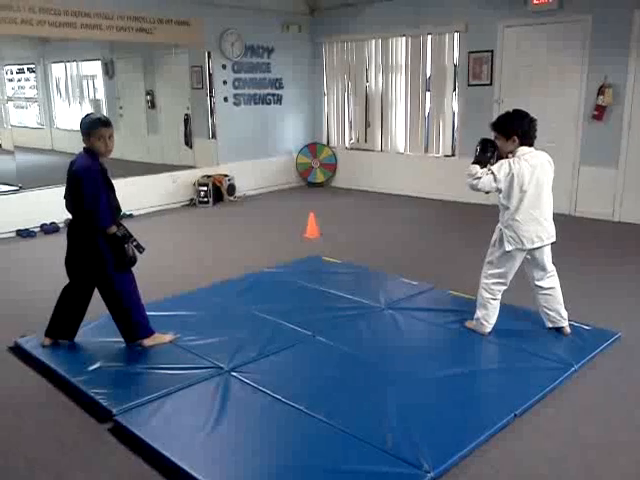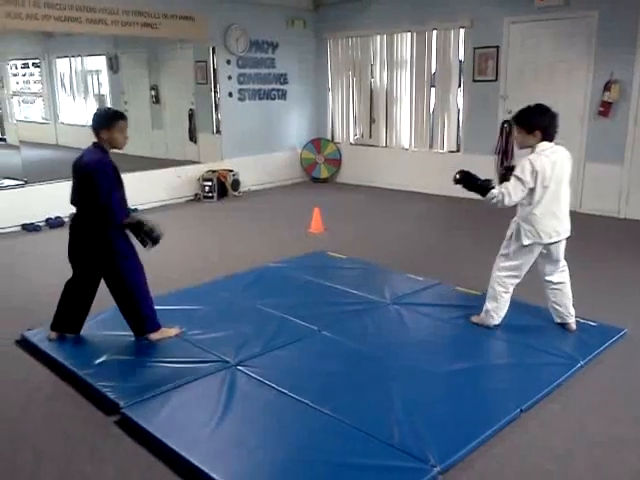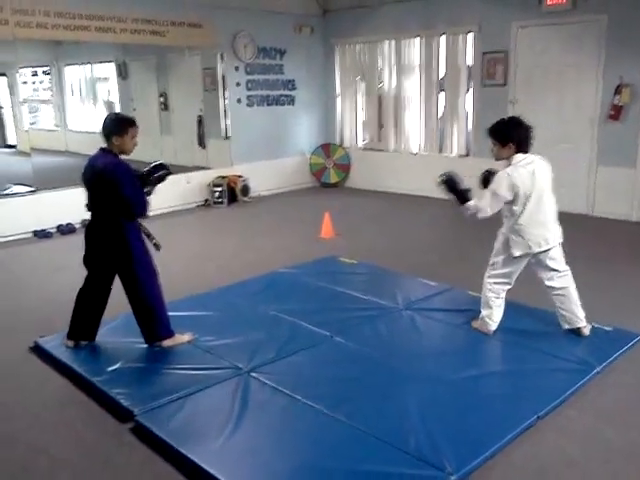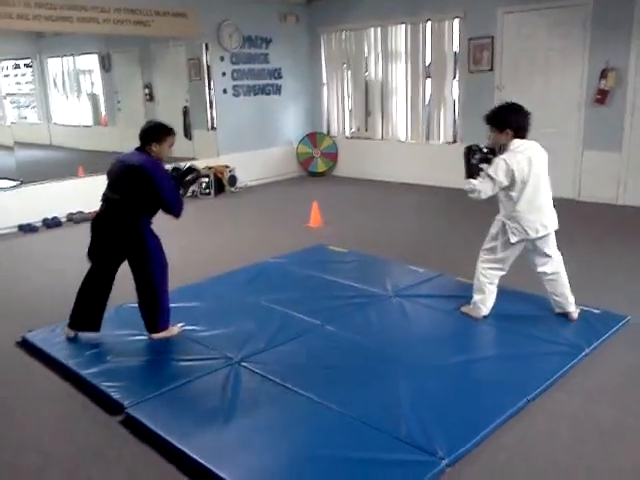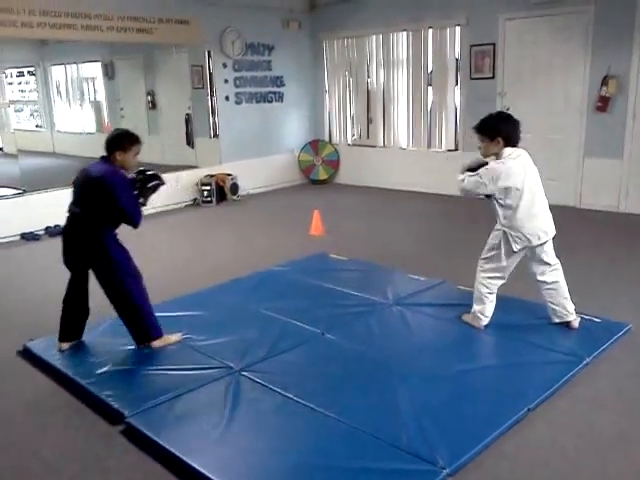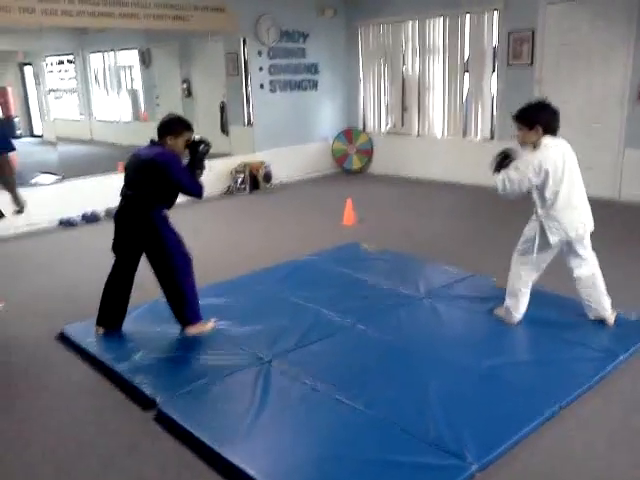
dt=0.7s
person 1, frame 1
left shoulder: (80, 163)
right shoulder: (90, 169)
right elbow: (99, 212)
right wrist: (116, 236)
left hip: (81, 235)
right hip: (95, 238)
left knee: (80, 285)
right knee: (120, 284)
left ankle: (54, 334)
right ankle: (143, 334)
person 1, frame 2
left shoulder: (85, 158)
right shoulder: (102, 164)
right elbow: (112, 208)
left wrist: (125, 218)
right wrist: (132, 221)
left hip: (83, 229)
right hip: (103, 232)
left knee: (83, 278)
right knee: (130, 277)
left ankle: (60, 327)
right ankle: (150, 328)
person 1, frame 3
left shoulder: (93, 163)
right shoulder: (118, 168)
right elbow: (138, 208)
left wrist: (137, 183)
right wrist: (146, 186)
left hip: (98, 231)
right hip: (120, 234)
left knee: (95, 283)
right knee: (143, 282)
left ankle: (76, 335)
right ankle: (162, 335)
person 1, frame 4
left shoulder: (122, 161)
right shoulder: (154, 168)
right elbow: (174, 208)
left wrist: (169, 181)
right wrist: (177, 186)
left hip: (105, 223)
right hip: (132, 227)
left knee: (99, 274)
right knee: (154, 272)
left ankle: (76, 325)
right ankle: (158, 327)
person 1, frame 5
left shoulder: (89, 170)
right shoulder: (115, 178)
right elbow: (133, 219)
left wrist: (131, 189)
right wrist: (140, 197)
left hip: (73, 235)
right hip: (97, 239)
left knee: (77, 283)
right knee: (127, 284)
left ankle: (67, 337)
right ankle: (152, 336)
person 1, frame 6
left shoulder: (140, 155)
right shoulder: (167, 158)
right elbow: (194, 190)
left wrist: (191, 166)
left hip: (126, 217)
right hip: (150, 220)
left knee: (122, 269)
right knee: (178, 265)
left ankle: (106, 323)
right ankle: (192, 321)
person 2, frame 1
left shoulder: (509, 167)
right shoulder: (545, 160)
left elbow: (476, 182)
left wrist: (479, 161)
left hip: (514, 234)
right hip: (541, 232)
left knee: (493, 278)
right knee: (545, 277)
left ankle: (482, 323)
right ankle: (560, 322)
person 2, frame 2
left shoulder: (531, 163)
right shoulder: (564, 155)
left elbow: (507, 197)
left wrist: (478, 185)
right wrist: (515, 177)
left hip: (530, 229)
right hip: (557, 227)
left knee: (505, 271)
right knee: (557, 273)
left ankle: (490, 316)
right ankle: (567, 319)
person 2, frame 3
left shoulder: (507, 176)
right shoulder: (542, 164)
left elbow: (482, 209)
left wrist: (459, 193)
left hip: (518, 239)
right hip: (547, 235)
left knee: (496, 279)
right knee: (559, 278)
left ankle: (487, 322)
right ankle: (579, 323)
person 2, frame 4
left shoulder: (504, 162)
right shoulder: (538, 150)
left elbow: (478, 191)
left hip: (514, 224)
right hip: (542, 220)
left knee: (489, 263)
right knee: (551, 263)
left ankle: (478, 307)
right ankle: (568, 307)
person 2, frame 5
left shoulder: (497, 170)
right shoulder: (523, 157)
left elbow: (467, 186)
left wrist: (467, 172)
right wrist: (483, 169)
left hip: (514, 232)
right hip: (540, 227)
left knee: (489, 271)
right knee: (549, 272)
left ankle: (479, 316)
right ankle: (568, 316)
person 2, frame 6
left shoulder: (537, 158)
right shoulder: (564, 148)
left elbow: (508, 186)
left wrist: (502, 171)
right wrist: (518, 169)
left hip: (551, 224)
right hip: (579, 219)
left knee: (524, 264)
right knee: (585, 266)
left ankle: (510, 311)
right ankle: (604, 312)
